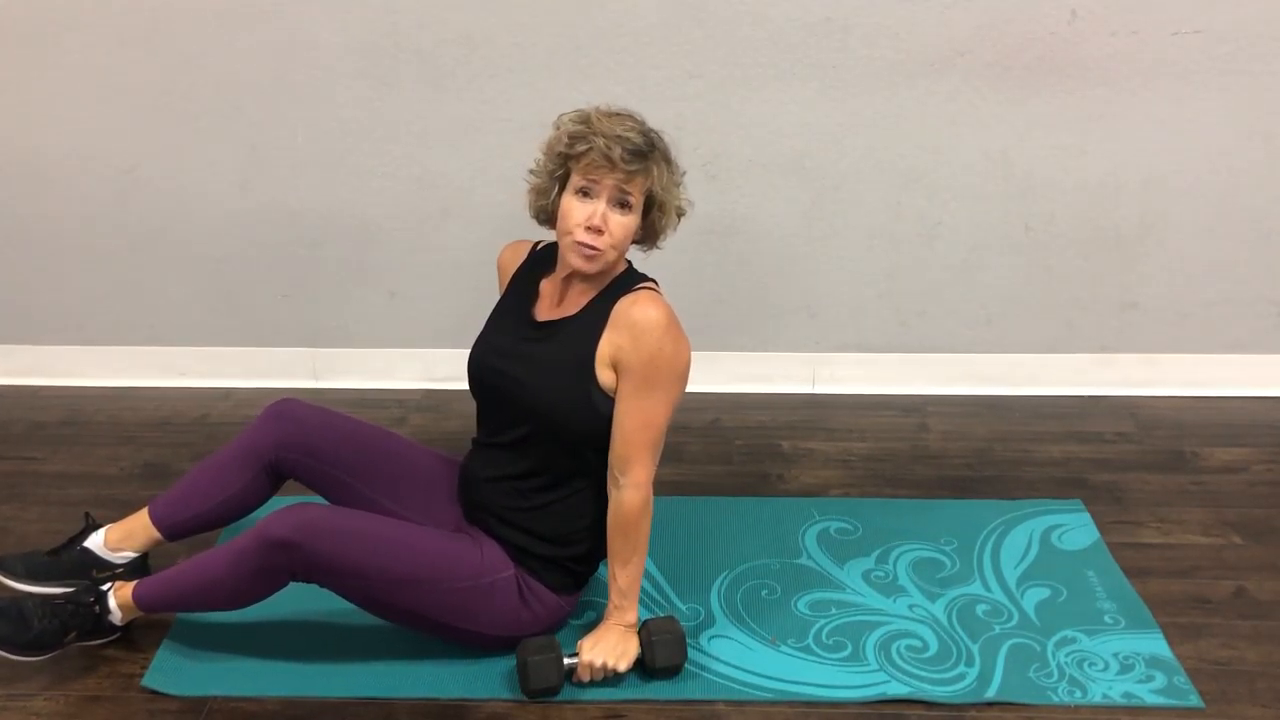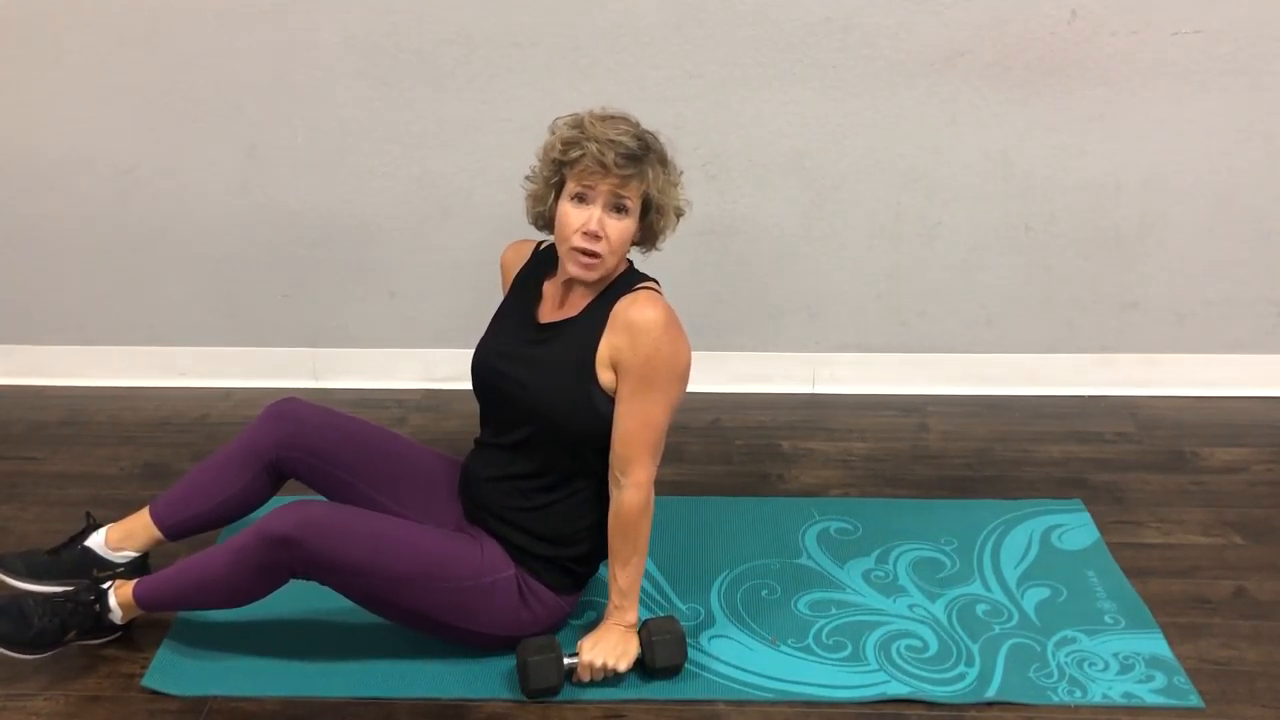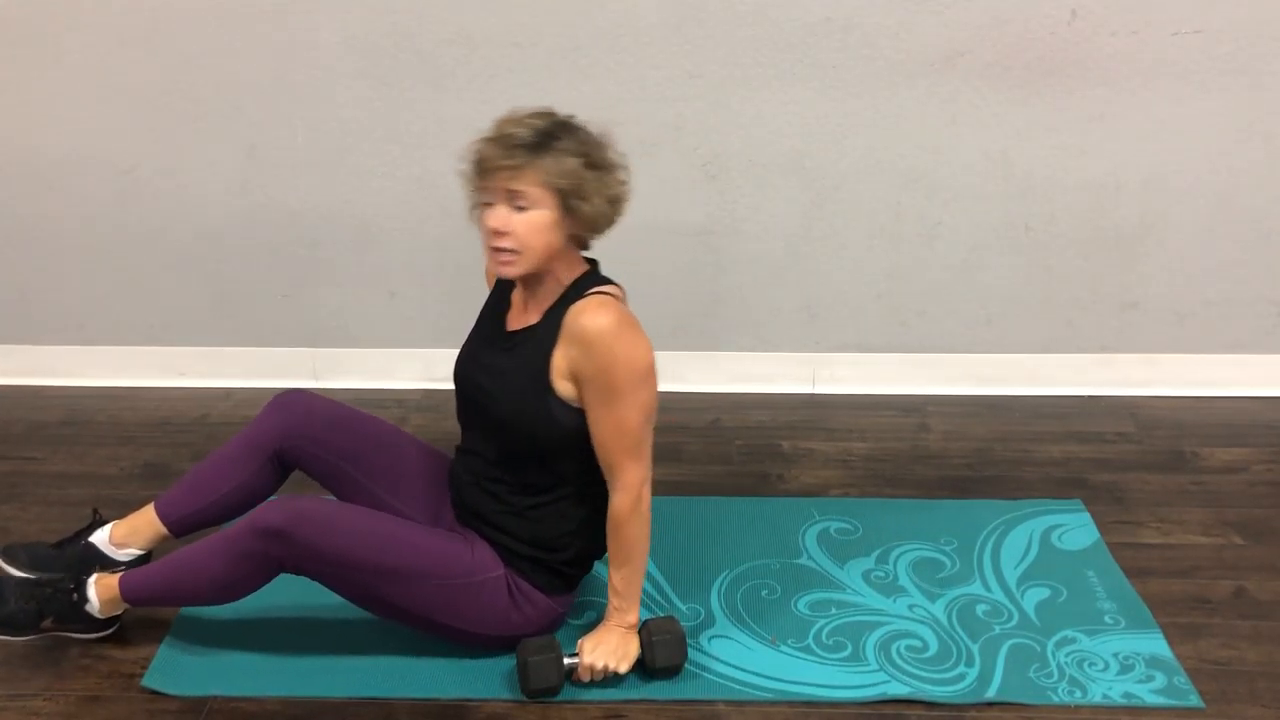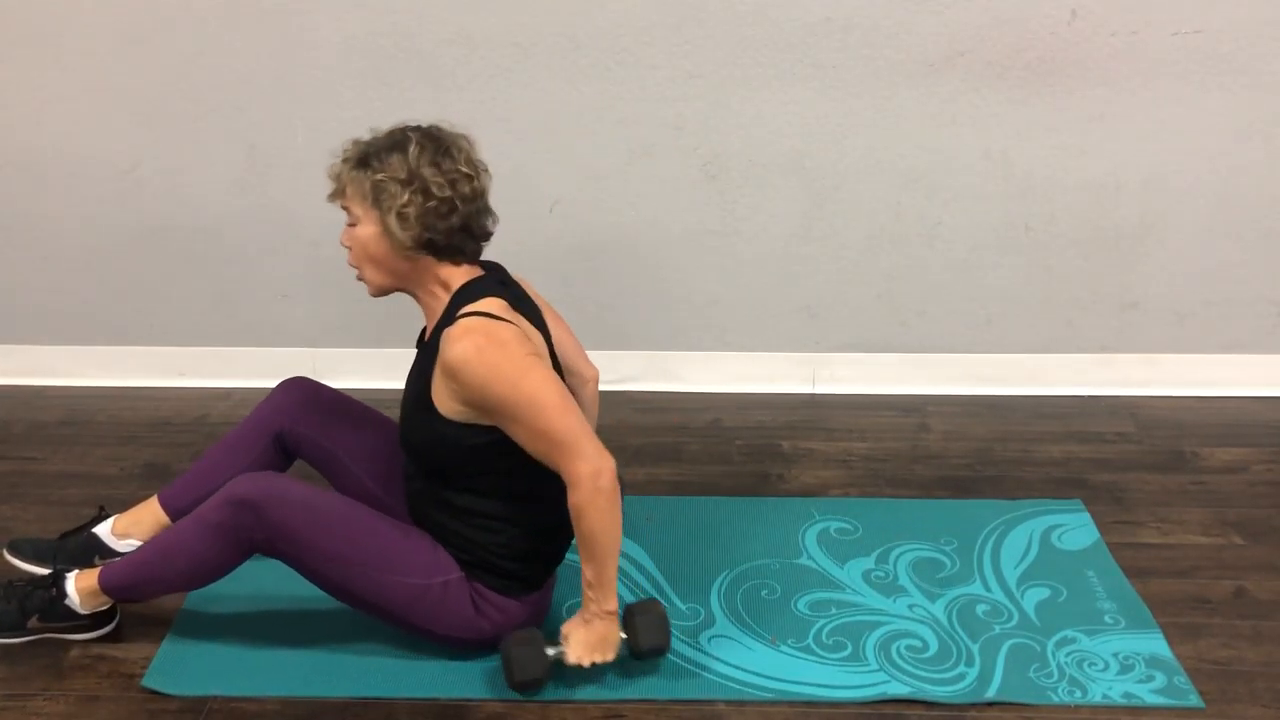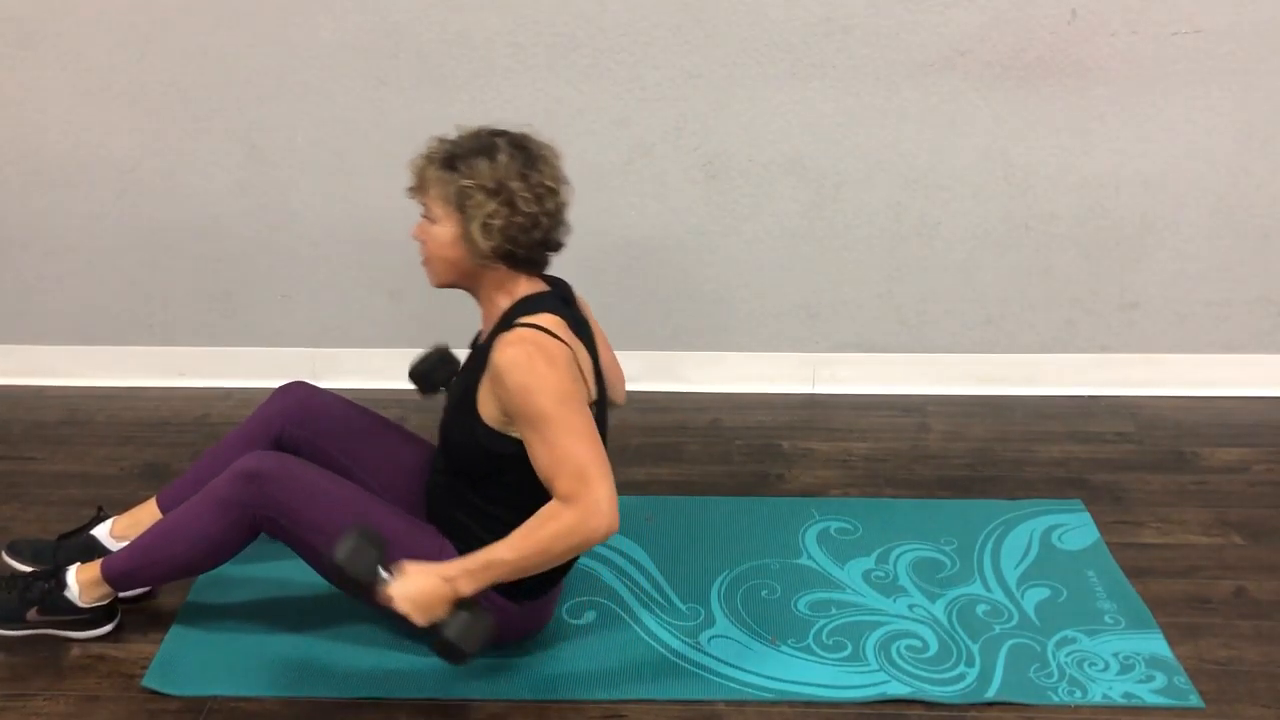
dt=0.4s
person 1, frame 1
left shoulder: (643, 322)
right shoulder: (520, 263)
left elbow: (631, 483)
left wrist: (621, 620)
left hip: (524, 580)
right hip: (470, 500)
left knee: (297, 533)
right knee: (286, 427)
left ankle: (112, 605)
right ankle: (111, 550)
person 1, frame 2
left shoulder: (642, 322)
right shoulder: (523, 263)
left elbow: (632, 483)
left wrist: (621, 620)
left hip: (525, 581)
right hip: (472, 501)
left knee: (297, 530)
right knee: (287, 427)
left ankle: (111, 605)
right ankle: (111, 550)
person 1, frame 3
left shoulder: (599, 326)
right shoulder: (508, 274)
left elbow: (629, 484)
left wrist: (621, 622)
left hip: (516, 585)
right hip: (466, 506)
left knee: (286, 526)
right knee: (293, 418)
left ankle: (96, 599)
right ankle: (116, 546)
person 1, frame 4
left shoulder: (475, 342)
right shoulder: (481, 285)
left elbow: (594, 472)
right elbow: (582, 381)
left wrist: (598, 613)
right wrist: (536, 482)
left hip: (482, 593)
right hip: (452, 518)
left knee: (254, 501)
right knee: (294, 406)
left ankle: (81, 598)
right ankle: (121, 540)
person 1, frame 5
left shoulder: (527, 352)
right shoulder: (541, 296)
left elbow: (594, 512)
right elbow: (612, 390)
left wrist: (453, 581)
left hip: (489, 592)
right hip: (463, 516)
left knee: (262, 480)
right knee: (295, 408)
left ankle: (85, 592)
right ankle: (117, 539)
